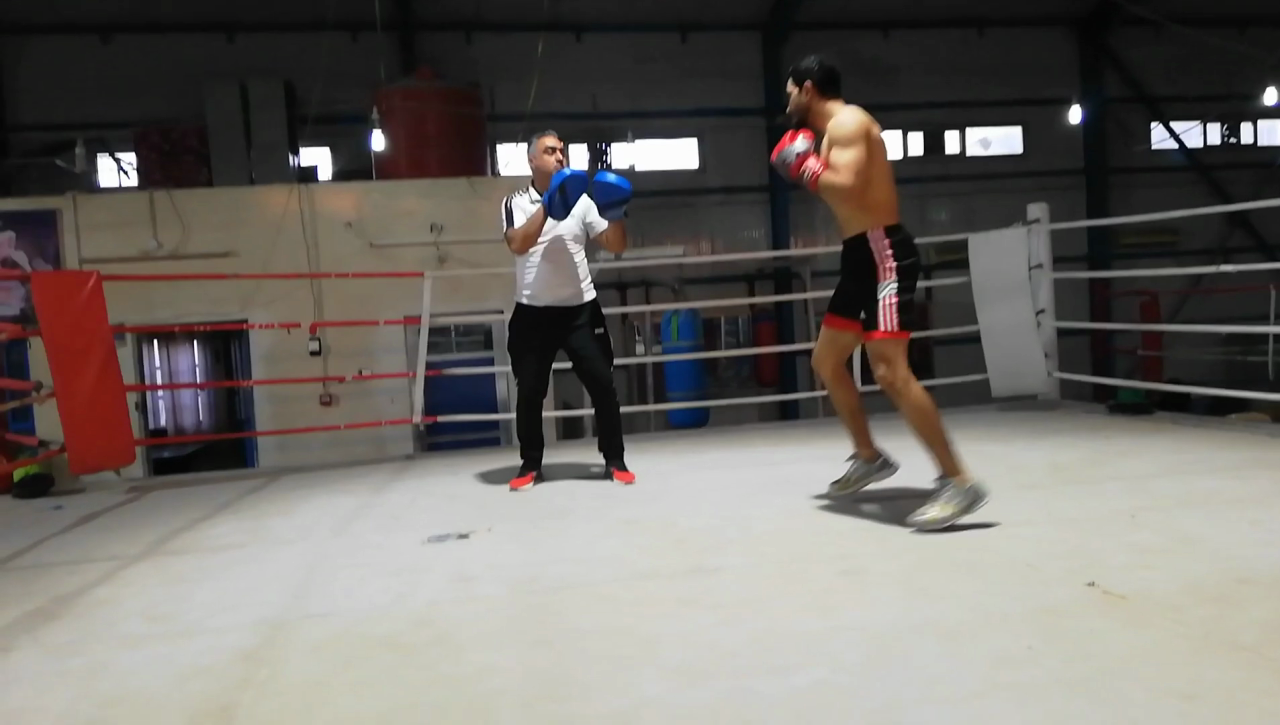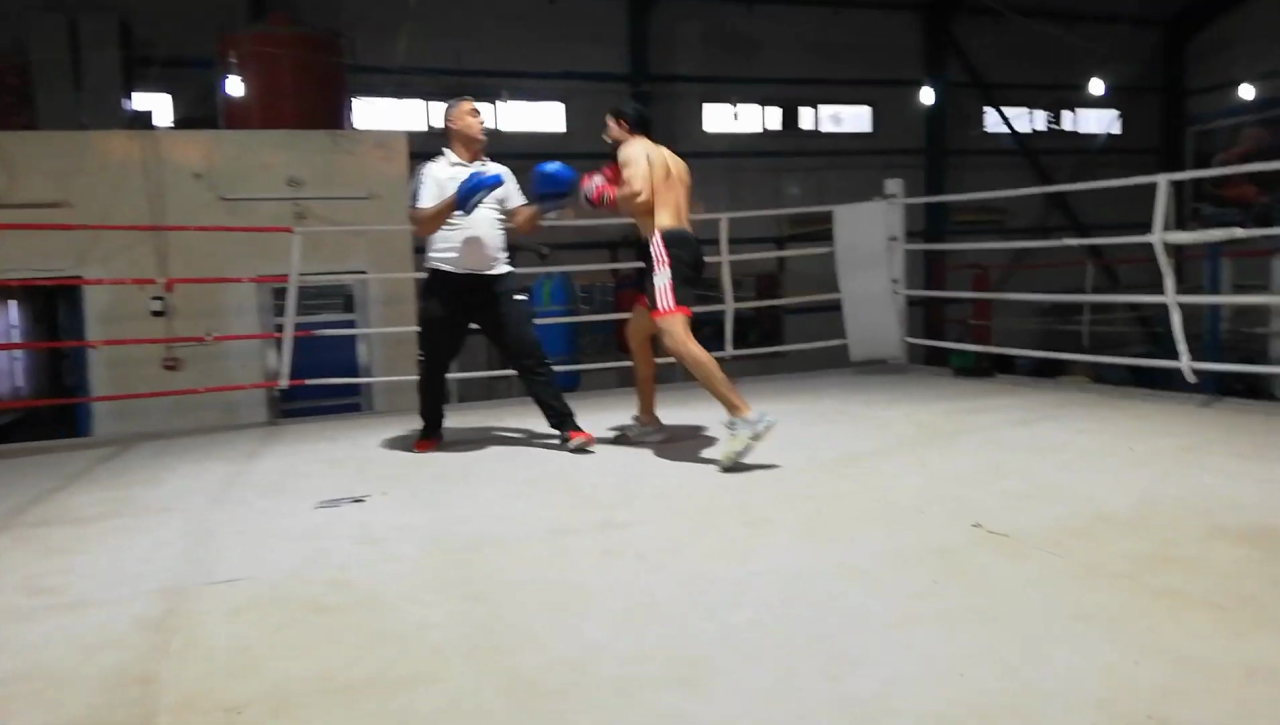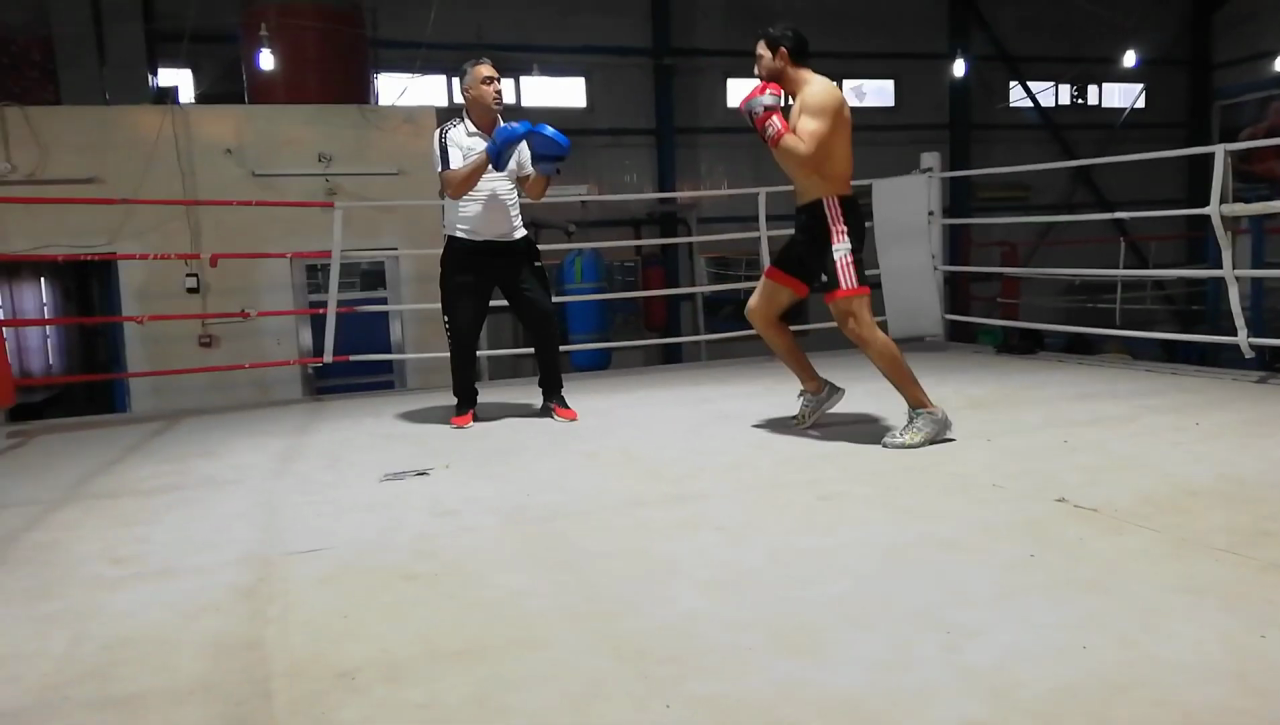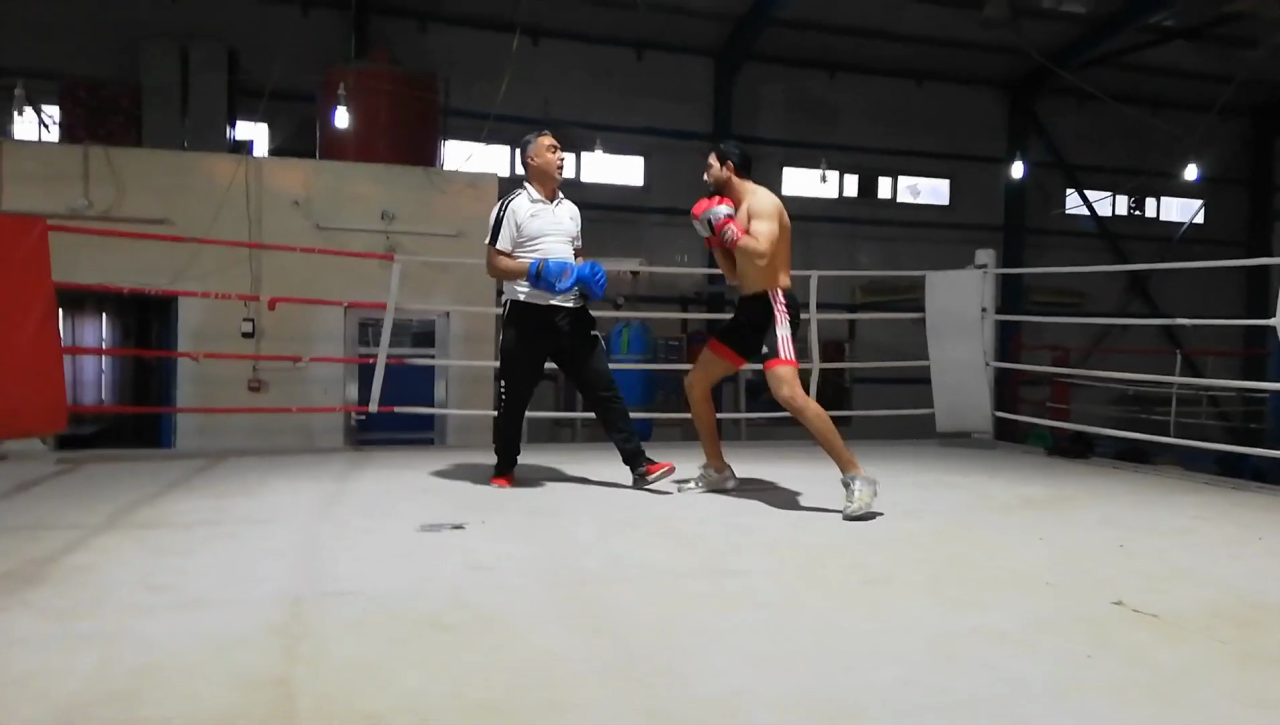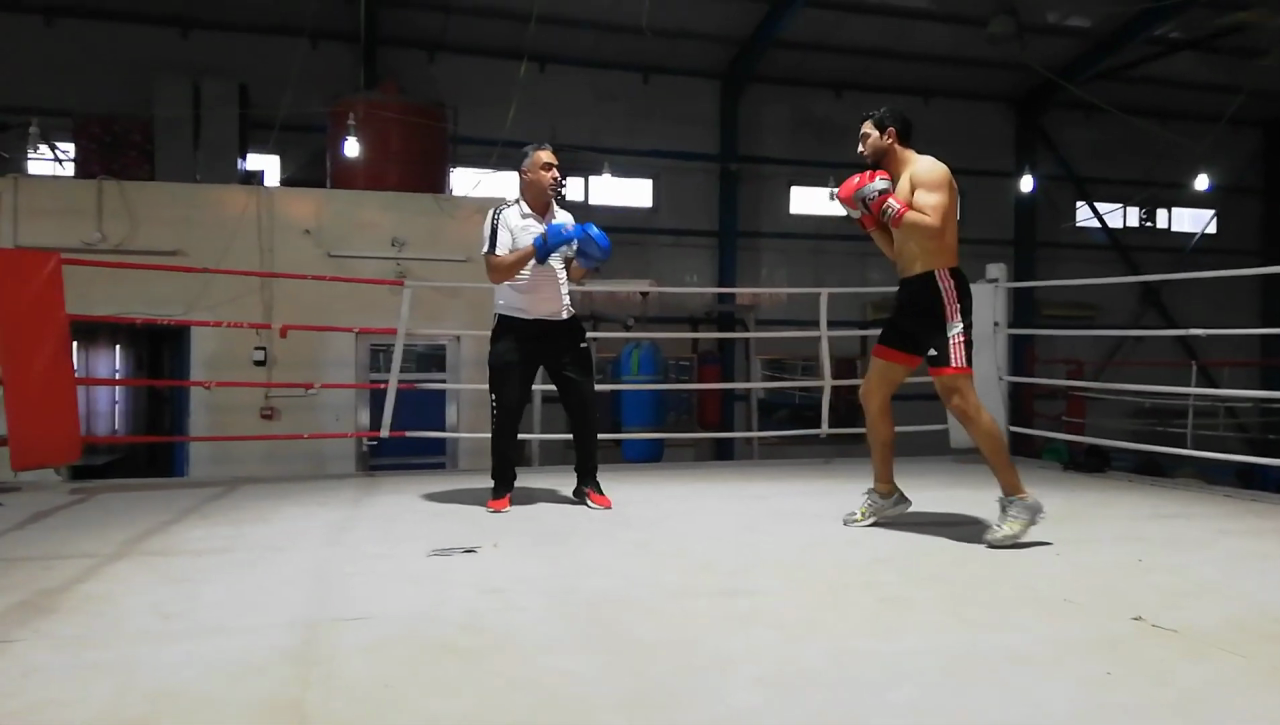
dt=1s
person 1, frame 1
left shoulder: (848, 121)
right shoulder: (837, 129)
left elbow: (846, 189)
left wrist: (804, 162)
right wrist: (806, 163)
left hip: (881, 252)
right hip: (863, 255)
left knee: (891, 371)
right knee: (825, 360)
left ankle: (959, 483)
right ankle: (869, 456)
person 1, frame 2
left shoulder: (631, 151)
right shoulder: (674, 161)
left elbow: (639, 196)
left wrist: (601, 192)
right wrist: (619, 189)
left hip: (665, 248)
right hip: (683, 246)
left knee: (676, 339)
right knee: (637, 332)
left ankle: (745, 417)
right ankle: (647, 421)
person 1, frame 3
left shoulder: (819, 92)
right shoulder: (803, 99)
left elbow: (805, 157)
left wrist: (770, 119)
right wrist: (769, 130)
left hip: (833, 218)
right hip: (810, 221)
left knee: (855, 323)
right knee: (758, 312)
left ankle: (926, 412)
right ankle: (816, 389)
person 1, frame 4
left shoulder: (761, 201)
right shoulder: (739, 208)
left elbow: (763, 259)
left wrist: (725, 225)
right wrist: (714, 235)
left hip: (773, 306)
right hip: (749, 309)
left knee: (789, 393)
right knee: (696, 382)
left ankle: (856, 477)
right ankle: (717, 470)
person 1, frame 5
left shoulder: (928, 170)
right shoulder: (895, 183)
left elbow: (933, 229)
left wrist: (884, 203)
right wrist: (867, 215)
left hip: (940, 292)
right hip: (910, 296)
left knee: (959, 399)
right knee: (872, 395)
left ankle: (1018, 500)
right ankle: (885, 493)
person 2, frame 1
left shoulder: (582, 200)
right shoulder: (516, 203)
left elbow: (616, 246)
right elbow: (518, 246)
left wrist: (615, 214)
right wrist: (547, 207)
left hip: (580, 310)
right hip: (532, 314)
left knee: (602, 385)
right knee: (529, 392)
left ankle: (614, 460)
right ankle: (530, 466)
person 2, frame 2
left shoulder: (500, 173)
right shoulder: (433, 171)
left elbow: (521, 222)
right elbow: (421, 226)
left wrist: (543, 204)
right wrist: (455, 200)
left hip: (495, 281)
right hip: (447, 283)
left knee: (529, 352)
right knee: (433, 361)
left ankle: (567, 426)
right ankle: (430, 431)
person 2, frame 3
left shoulder: (513, 135)
right shoulder: (449, 134)
left elbow: (533, 191)
right elbow: (453, 188)
left wrist: (547, 166)
right wrist: (489, 154)
left hip: (514, 245)
right hip: (466, 249)
left knee: (543, 318)
right knee: (463, 332)
left ankle: (553, 397)
right ankle: (465, 403)
person 2, frame 4
left shoulder: (571, 209)
right shoulder: (512, 206)
right elbow: (494, 264)
left wrist: (590, 271)
right wrist: (534, 270)
left hip: (570, 313)
right hip: (527, 314)
left knee: (602, 385)
right knee: (514, 395)
left ankle: (638, 463)
right ankle: (504, 467)
person 2, frame 5
left shoulder: (565, 220)
right shoulder: (503, 216)
right elbow: (495, 272)
left wrist: (586, 261)
right wrist: (538, 246)
left hip: (561, 326)
right hip: (515, 328)
left knee: (583, 402)
right knee: (507, 411)
left ankle: (587, 483)
right ankle: (502, 488)
